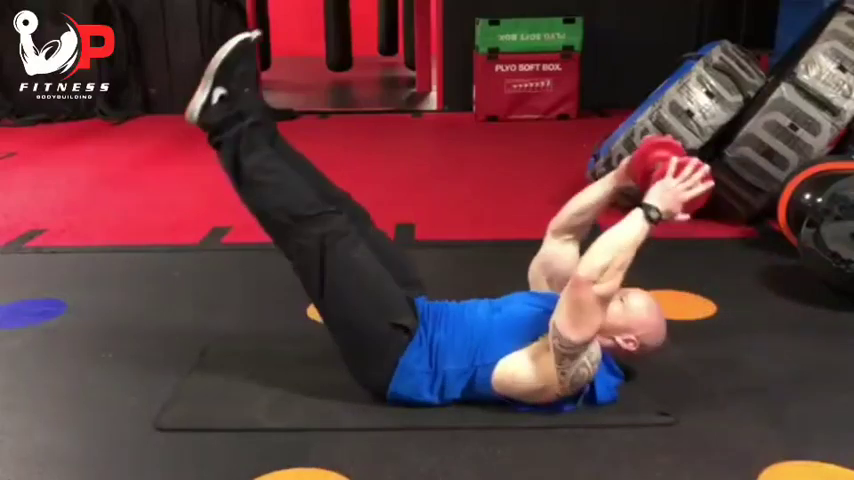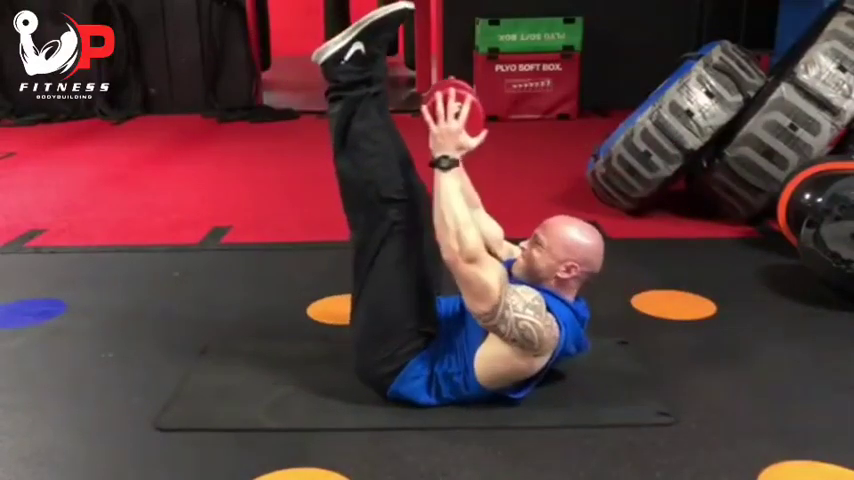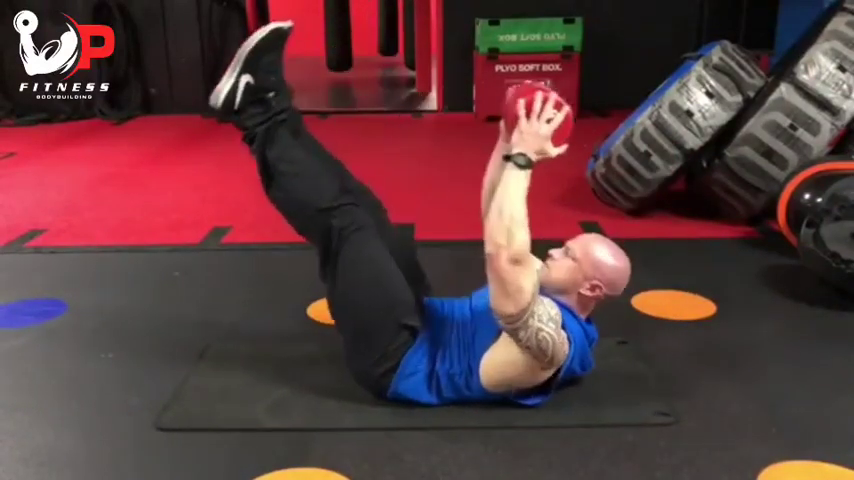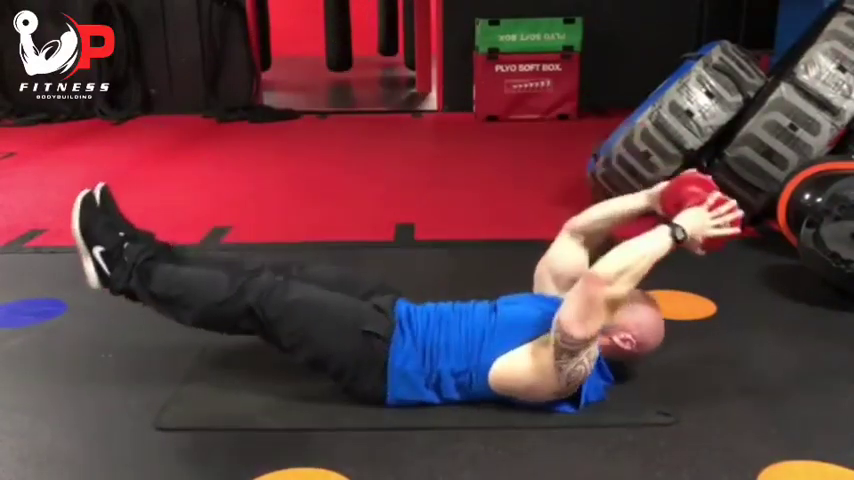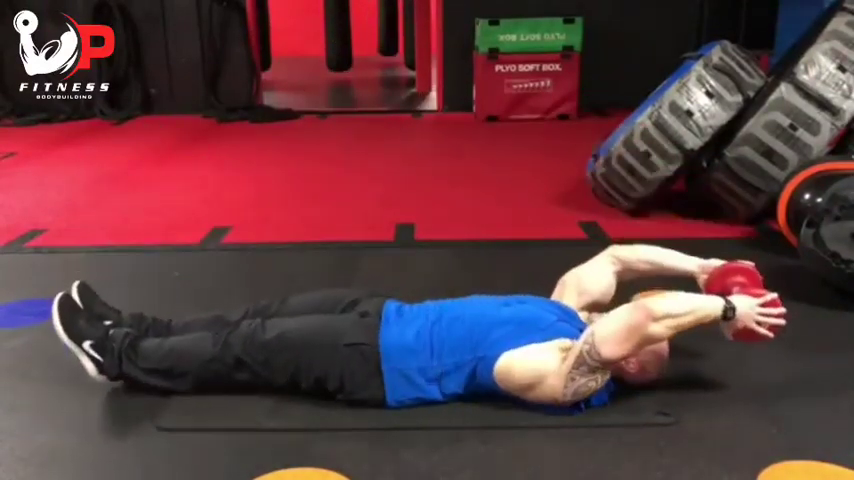
dt=1s
person 1, frame 1
left shoulder: (578, 367)
right shoulder: (566, 314)
left elbow: (591, 282)
right elbow: (562, 232)
left wrist: (650, 210)
right wrist: (622, 178)
left hip: (400, 361)
right hip: (421, 322)
left knee: (325, 232)
right knee: (342, 218)
left ankle: (236, 125)
right ankle: (241, 118)
person 1, frame 2
left shoulder: (536, 324)
right shoulder: (532, 278)
left elbow: (463, 256)
right elbow: (476, 221)
left wrist: (445, 160)
right wrist: (451, 152)
left hip: (400, 364)
right hip: (426, 334)
left knee: (392, 214)
right knee: (409, 205)
left ankle: (357, 87)
person 1, frame 3
left shoulder: (550, 338)
right shoulder: (553, 300)
left elbow: (504, 254)
right elbow: (495, 216)
left wrist: (520, 159)
right wrist: (508, 142)
left hip: (398, 358)
right hip: (422, 325)
left knee: (344, 225)
right knee: (360, 210)
left ankle: (262, 120)
right ankle: (266, 111)
person 1, frame 4
left shoulder: (568, 371)
right shoulder: (558, 306)
left elbow: (602, 282)
right elbow: (577, 233)
left wrist: (675, 231)
right wrist: (653, 200)
left hip: (388, 359)
right hip: (399, 317)
left knee: (264, 301)
right knee: (280, 278)
left ankle: (127, 271)
right ankle: (139, 256)
person 1, frame 5
left shoulder: (573, 377)
right shoulder: (571, 313)
left elbow: (645, 315)
right elbow: (620, 256)
left wrist: (724, 307)
right wrist: (709, 270)
left hip: (383, 363)
right hip: (389, 318)
left knee: (250, 350)
right knee: (262, 319)
left ankle: (121, 354)
right ankle: (130, 336)
